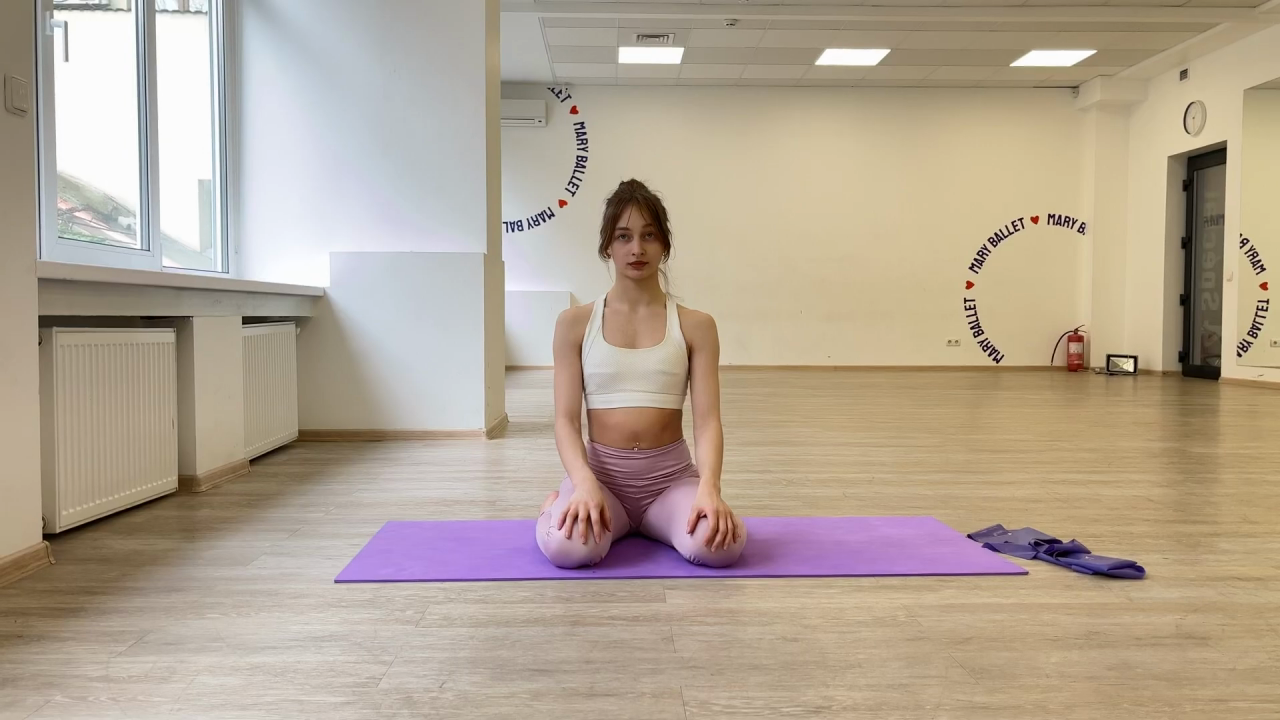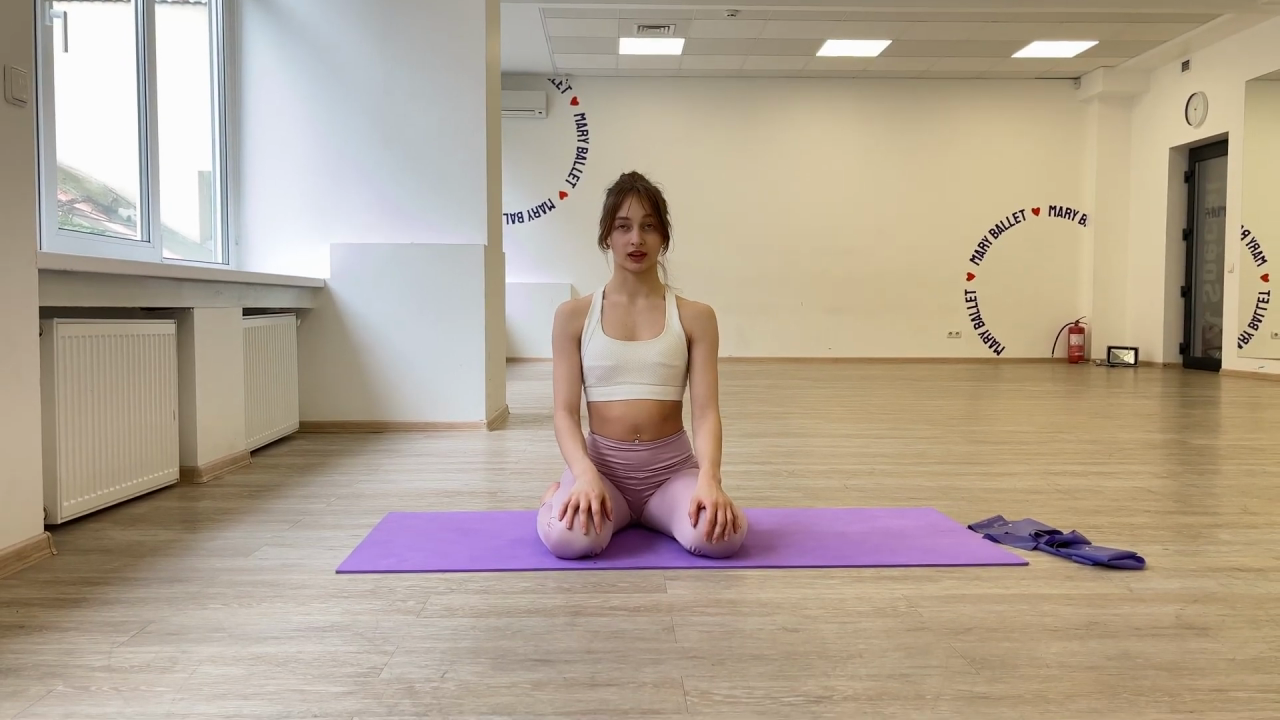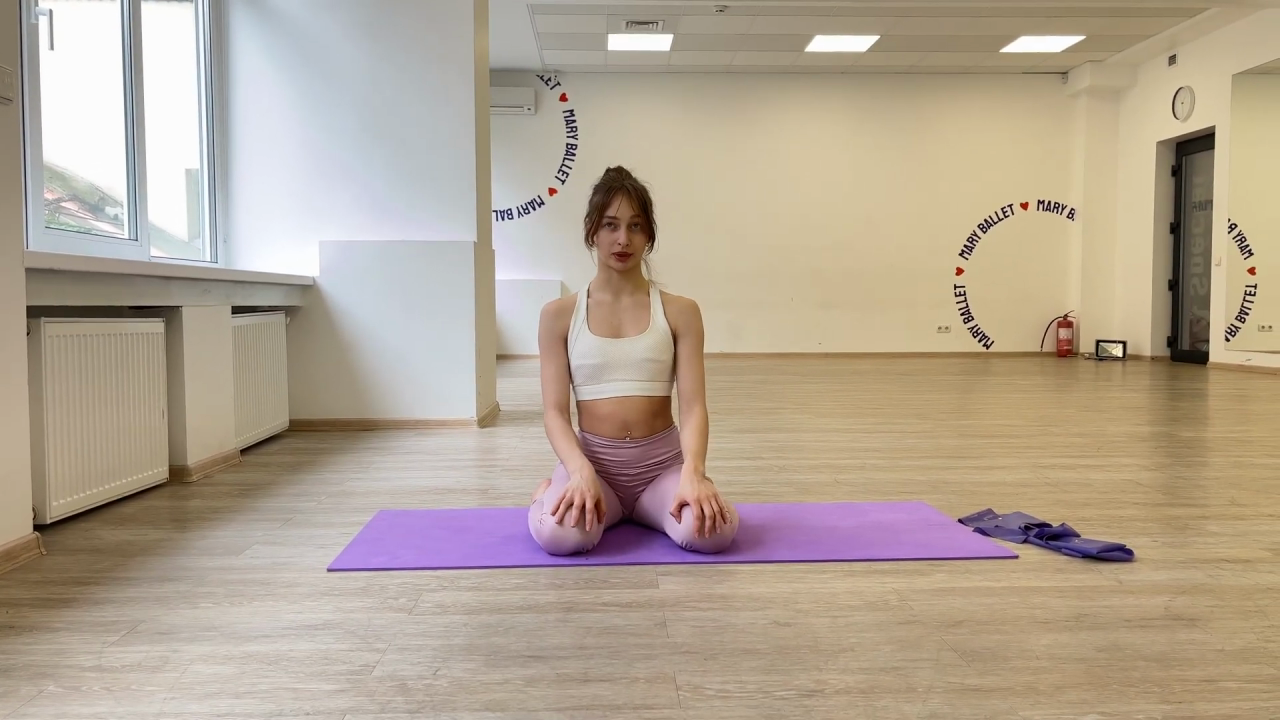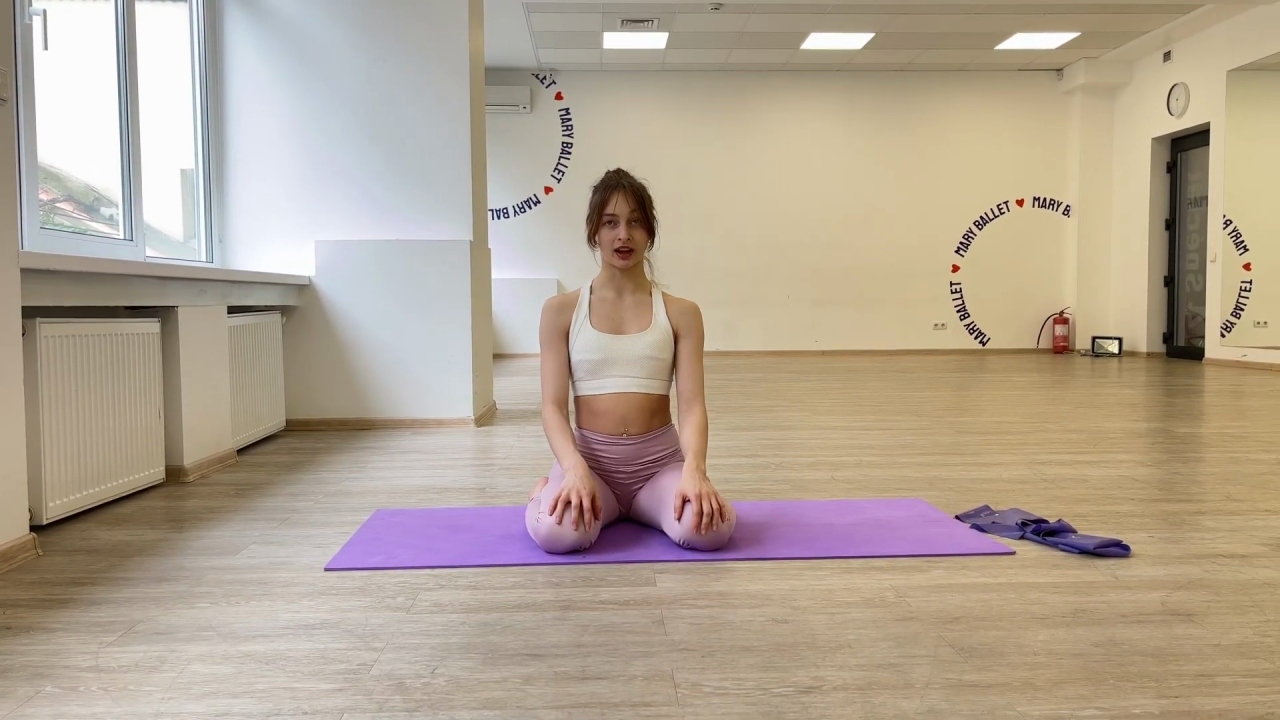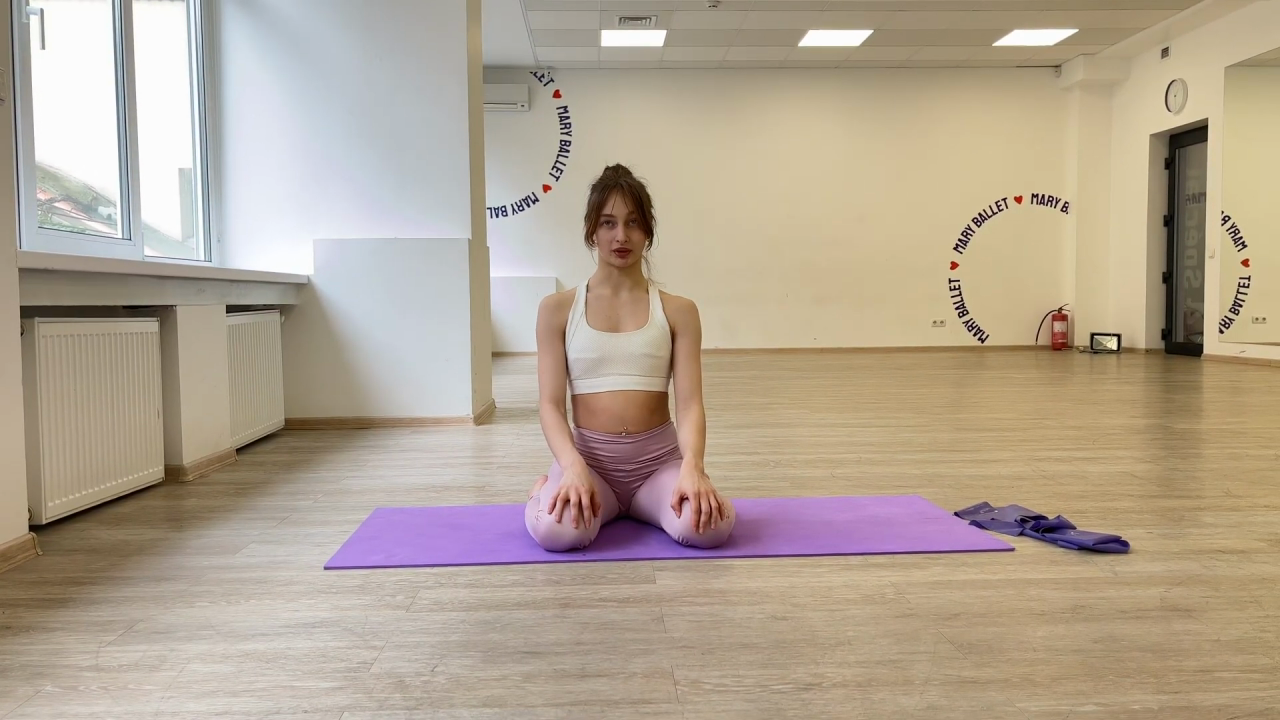
dt=1s
person 1, frame 1
left shoulder: (696, 326)
right shoulder: (575, 323)
left elbow: (707, 419)
right elbow: (566, 419)
left wrist: (708, 487)
right wrist: (585, 484)
left hip: (671, 475)
right hip: (602, 472)
left knee: (720, 545)
right knee: (566, 547)
left ankle: (647, 521)
person 1, frame 2
left shoulder: (696, 317)
right shoulder: (574, 316)
left elbow: (706, 411)
right elbow: (565, 412)
left wrist: (709, 478)
right wrist: (584, 475)
left hip: (672, 466)
right hip: (602, 462)
left knee: (720, 536)
right knee: (566, 538)
left ankle: (646, 511)
person 1, frame 3
left shoulder: (680, 312)
right shoulder: (559, 315)
left elbow: (692, 406)
right elbow: (555, 411)
left wrist: (693, 473)
right wrist: (581, 473)
left hip: (662, 461)
right hip: (593, 459)
left knee: (712, 531)
right knee: (558, 535)
left ankle: (642, 507)
person 1, frame 4
left shoulder: (681, 313)
right shoulder: (561, 311)
left elbow: (692, 404)
right elbow: (553, 405)
left wrist: (694, 469)
right wrist: (575, 470)
left hip: (659, 459)
right hip: (589, 457)
left knee: (709, 528)
right knee: (554, 532)
left ankle: (637, 506)
person 1, frame 5
left shoulder: (678, 311)
right shoulder: (557, 309)
left elbow: (689, 403)
right elbow: (550, 404)
left wrist: (692, 467)
right wrist: (572, 468)
left hip: (659, 457)
right hip: (588, 456)
left knee: (709, 526)
right knee: (555, 531)
left ankle: (636, 504)
